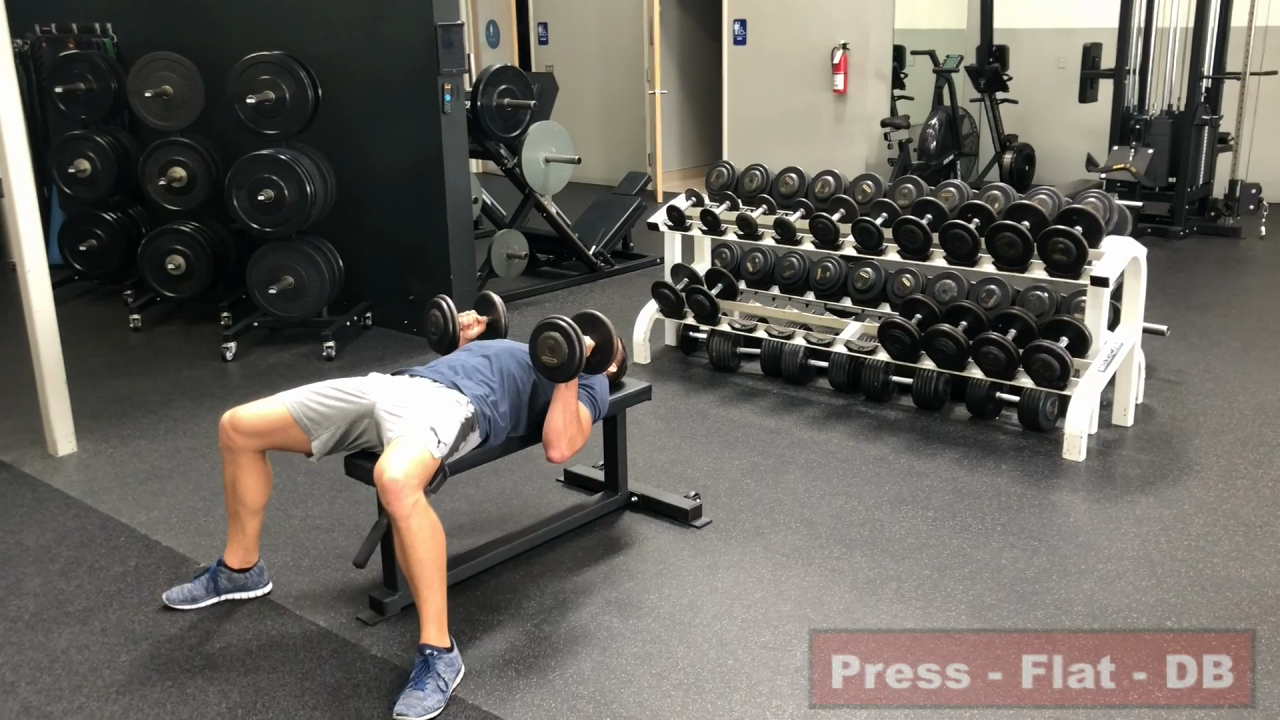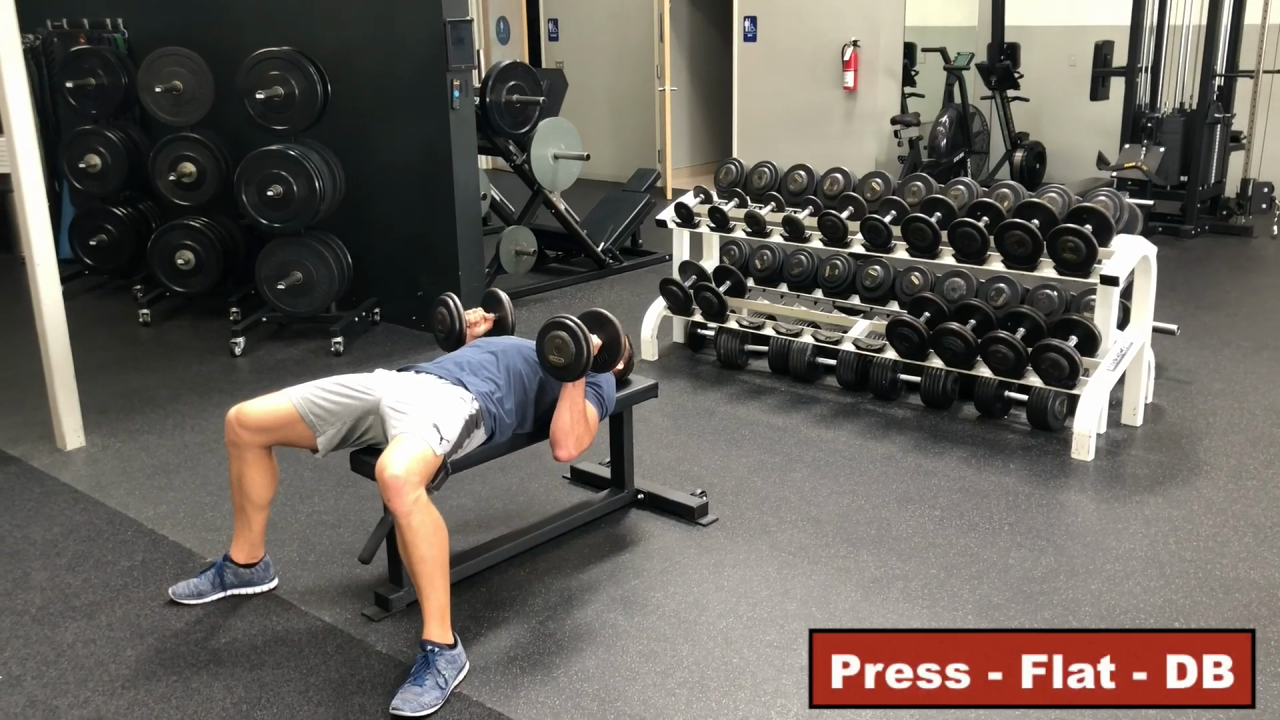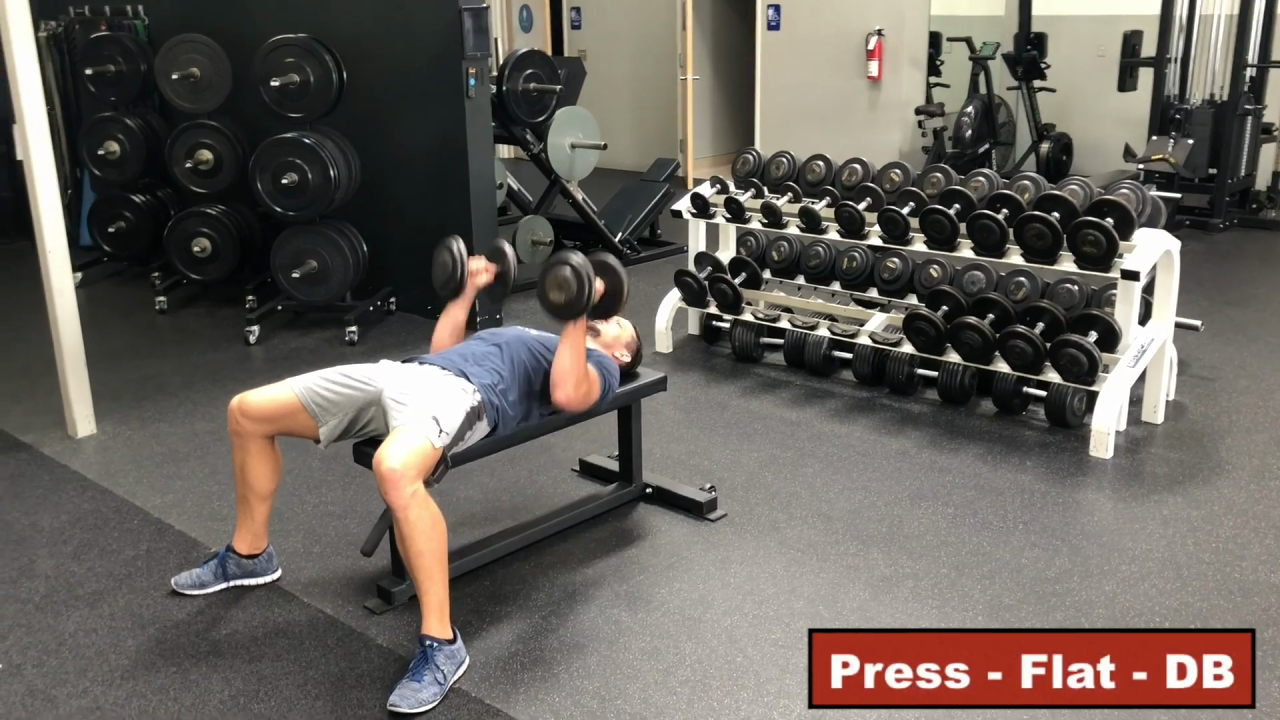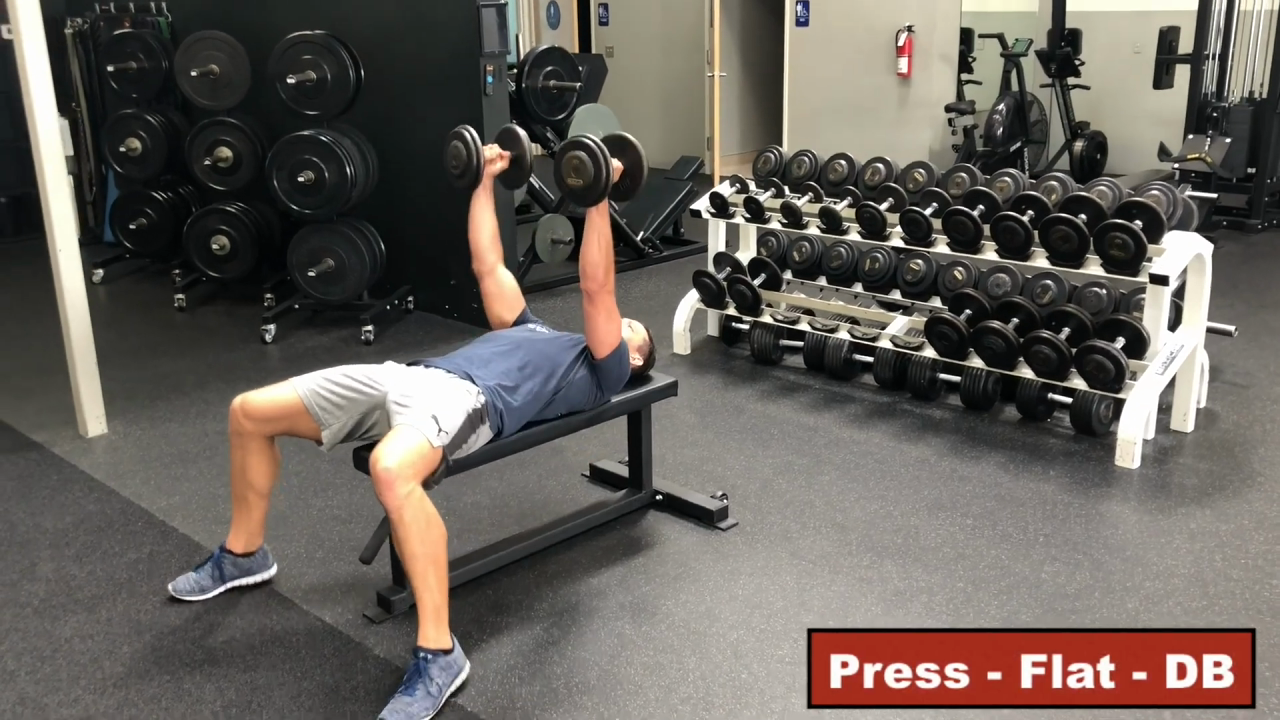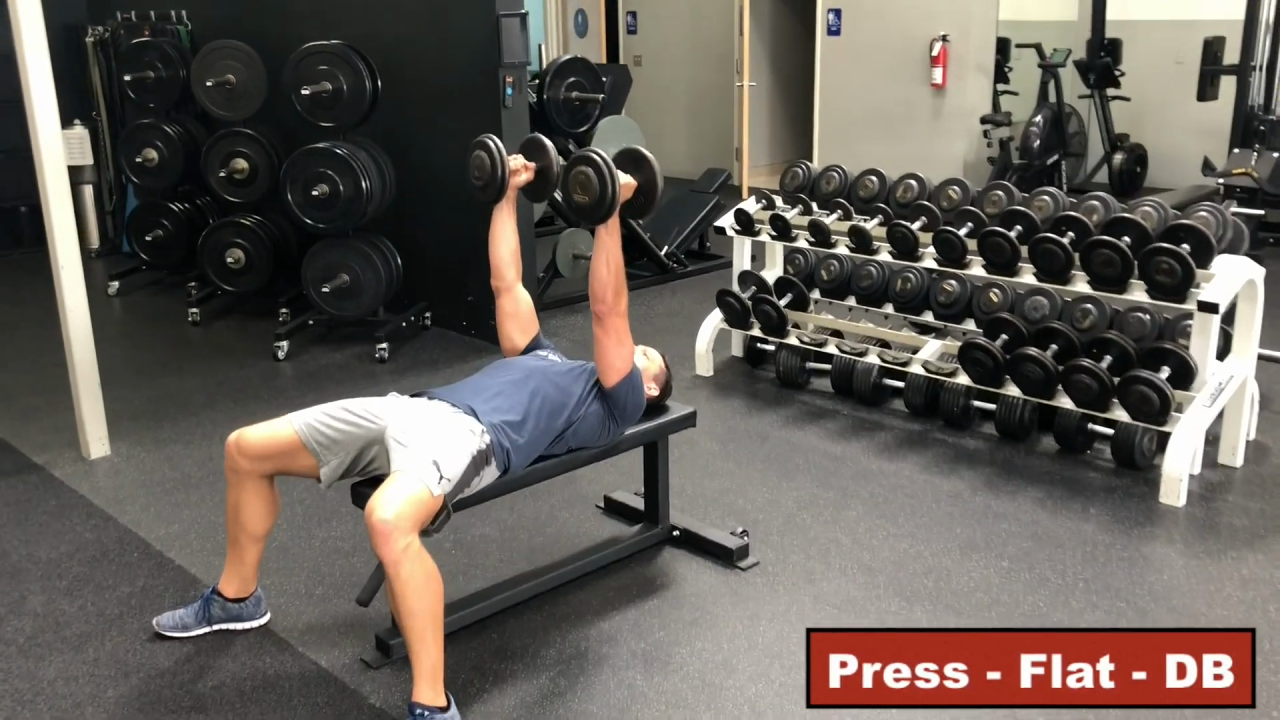
dt=0.5s
person 1, frame 1
left shoulder: (589, 381)
right shoulder: (528, 350)
left elbow: (558, 448)
right wrist: (462, 340)
left hip: (452, 403)
right hip: (391, 383)
left knee: (397, 482)
right knee: (237, 427)
left ankle: (439, 653)
right ankle: (240, 569)
person 1, frame 2
left shoulder: (594, 378)
right shoulder: (540, 350)
left elbow: (565, 447)
right wrist: (468, 338)
left hip: (459, 400)
right hip: (398, 380)
left knee: (399, 479)
right knee: (244, 422)
left ankle: (441, 649)
right ankle: (247, 564)
person 1, frame 3
left shoulder: (600, 372)
right shoulder: (533, 341)
left elbow: (565, 394)
left wrist: (578, 315)
right wrist: (468, 290)
left hip: (464, 394)
right hip: (405, 373)
left knee: (397, 471)
right knee: (248, 412)
left ankle: (441, 643)
right ankle: (250, 554)
person 1, frame 4
left shoulder: (605, 369)
right shoulder: (533, 330)
left elbow: (595, 286)
right elbow: (488, 263)
right wrist: (486, 180)
left hip: (467, 396)
right hip: (409, 374)
left knee: (392, 471)
right knee: (248, 412)
left ankle: (437, 654)
right ankle: (244, 553)
person 1, frame 5
left shoulder: (617, 402)
right shoulder: (547, 361)
left elbow: (607, 311)
right elbow: (506, 283)
left wrist: (609, 215)
right wrist: (509, 194)
left hip: (472, 435)
right hip: (410, 408)
left knee: (389, 521)
right knee: (244, 450)
right ankle: (236, 597)
